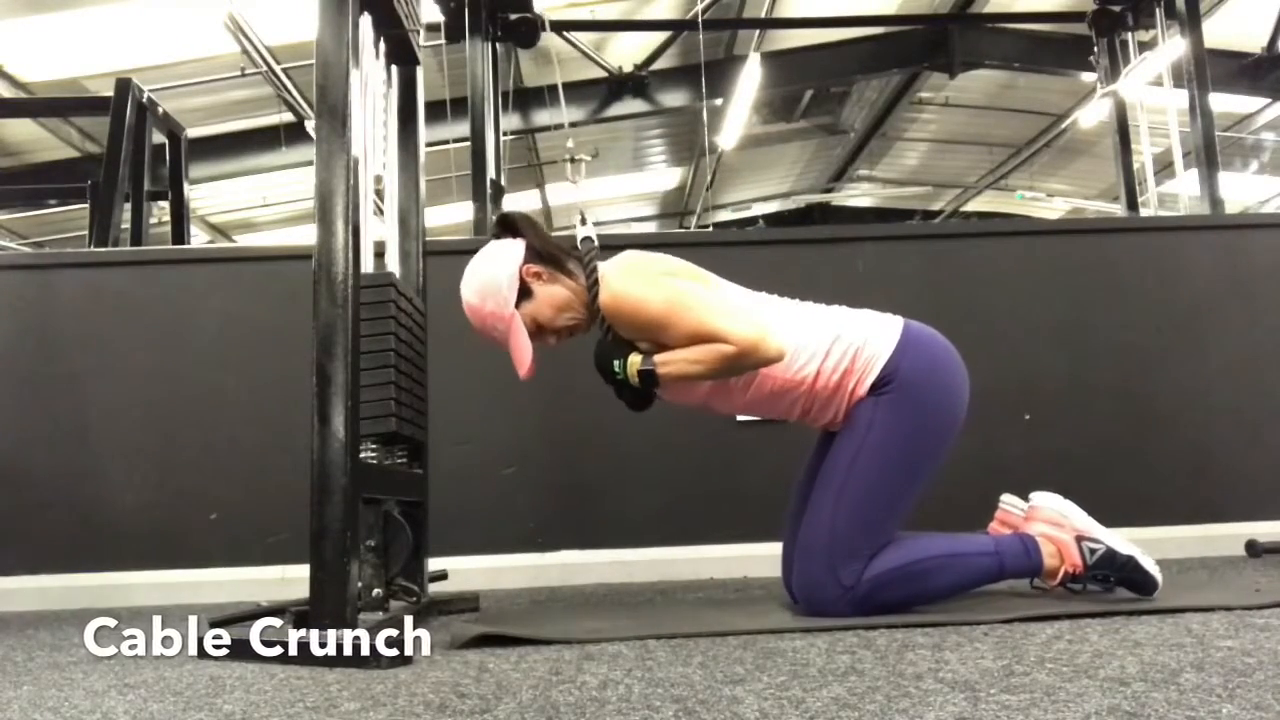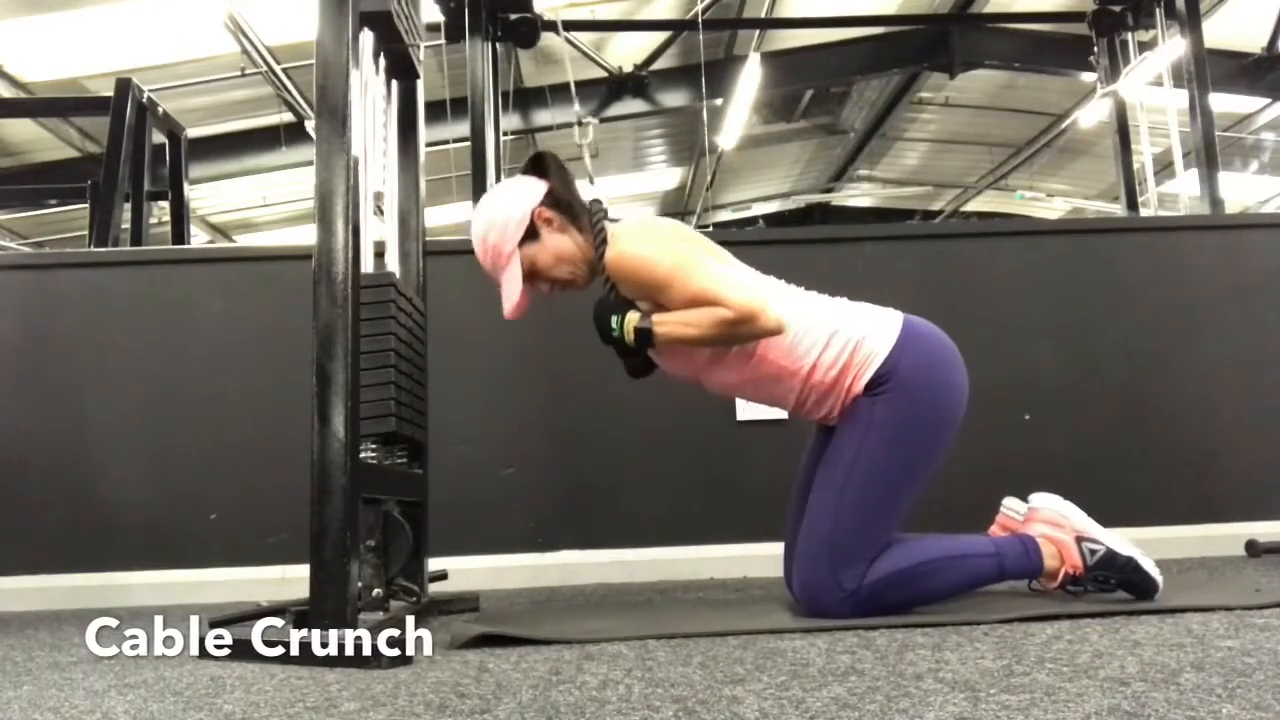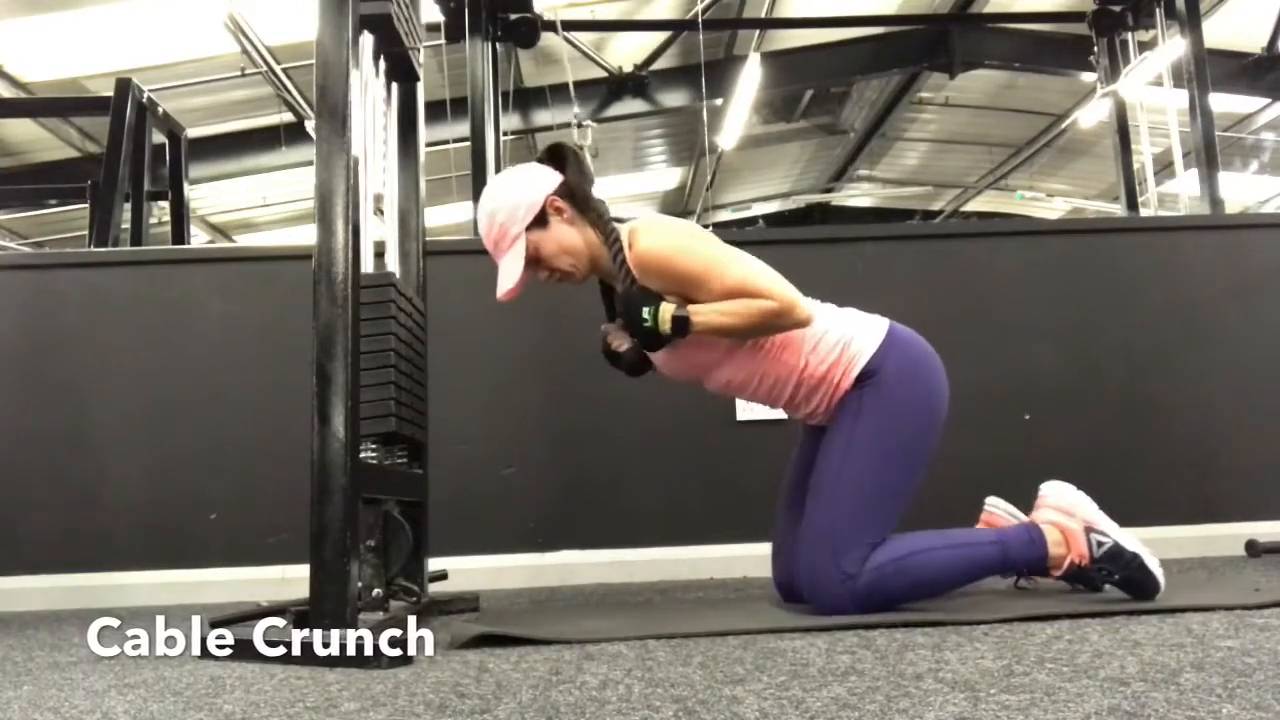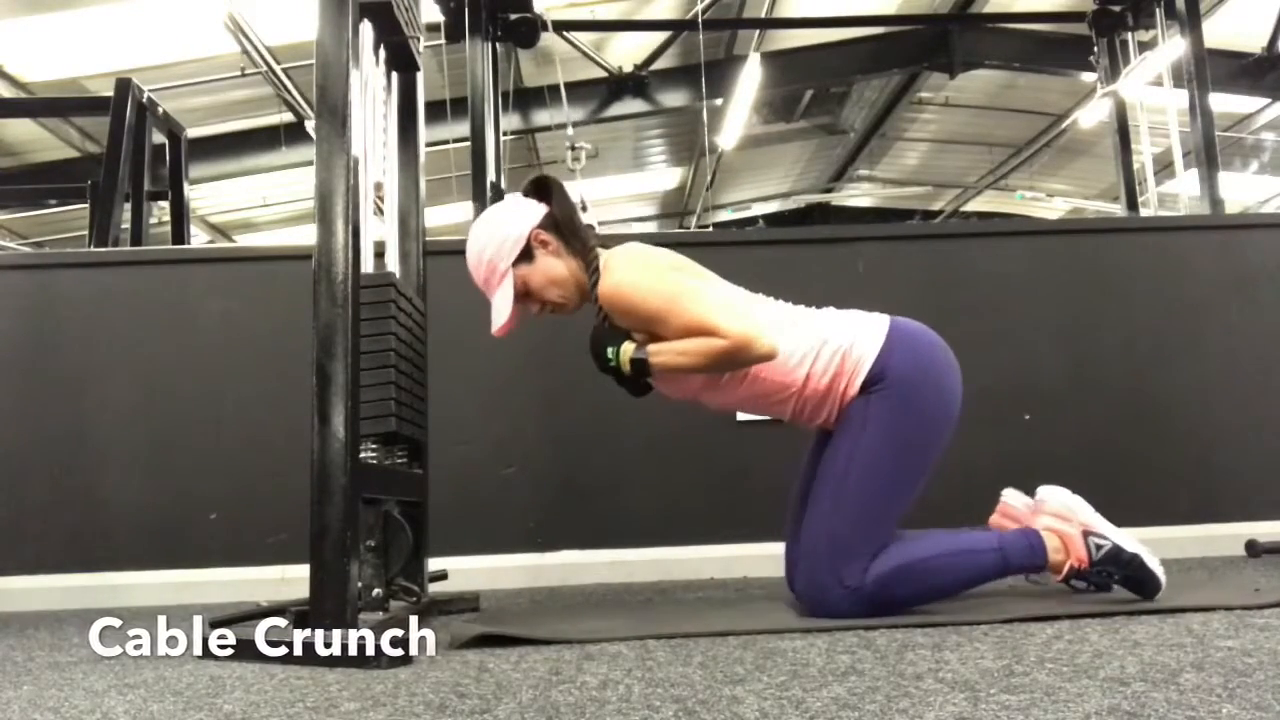
dt=0.4s
person 1, frame 1
left shoulder: (623, 292)
right shoulder: (629, 296)
left elbow: (759, 343)
left wrist: (645, 371)
right wrist: (647, 377)
left hip: (907, 378)
right hip: (881, 385)
left knee: (827, 588)
right knee: (808, 576)
left ankle: (1053, 549)
right ankle: (1015, 529)
person 1, frame 2
left shoulder: (630, 251)
right shoulder: (628, 270)
left elbow: (761, 315)
left wrist: (642, 327)
right wrist: (646, 350)
left hip: (903, 375)
right hip: (874, 382)
left knee: (827, 590)
right knee: (811, 574)
left ankle: (1054, 552)
right ankle: (1013, 531)
person 1, frame 3
left shoulder: (650, 248)
right shoulder: (624, 276)
left elbow: (790, 306)
left wrist: (675, 321)
right wrist: (642, 347)
left hip: (889, 376)
right hip: (849, 395)
left knee: (838, 583)
right knee: (797, 577)
left ankle: (1062, 535)
right ankle: (1003, 536)
person 1, frame 4
left shoulder: (621, 282)
right shoulder: (619, 286)
left elbow: (754, 343)
left wrist: (638, 358)
right wrist: (643, 370)
left hip: (899, 374)
right hip: (874, 380)
left knee: (834, 588)
right knee: (811, 575)
left ankle: (1060, 542)
right ankle: (1012, 525)
